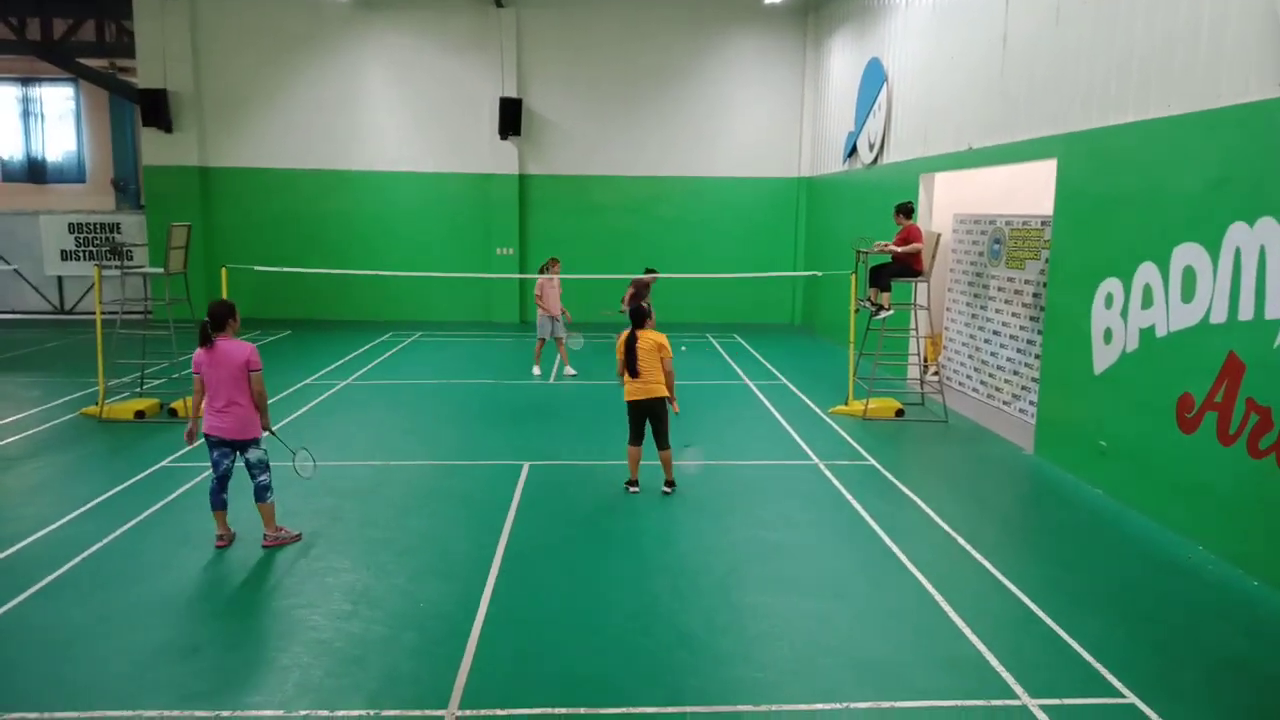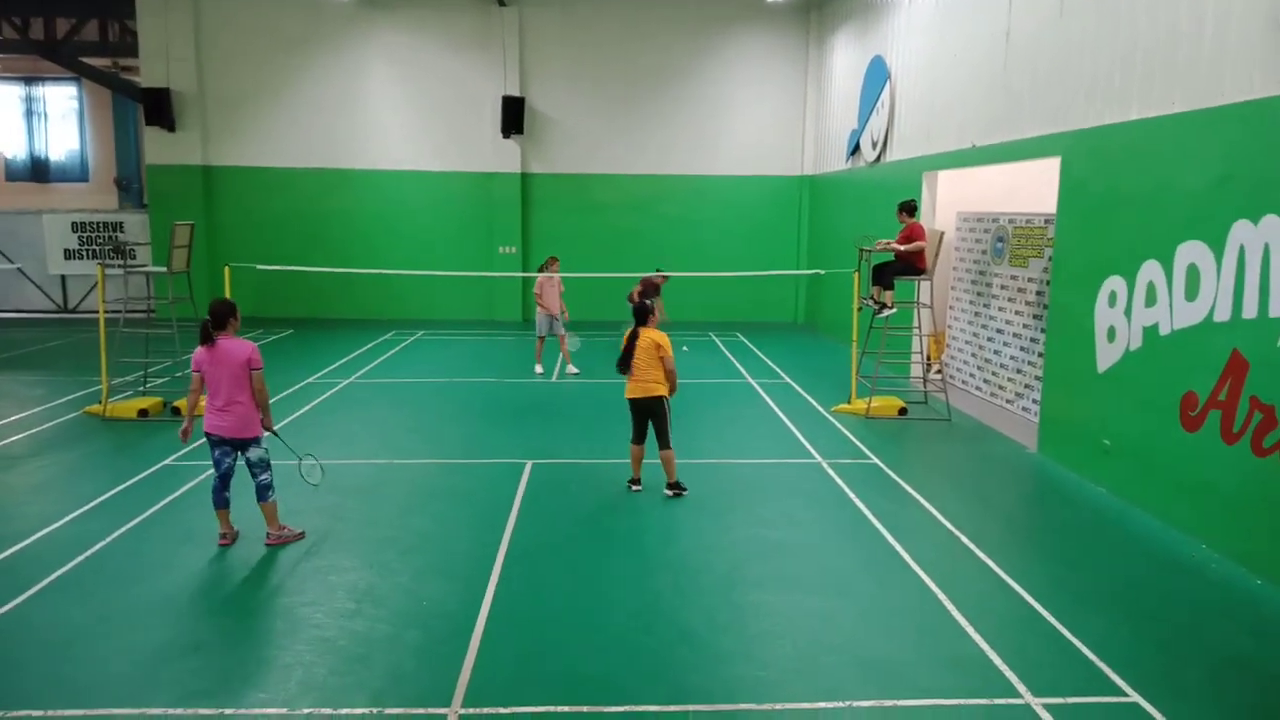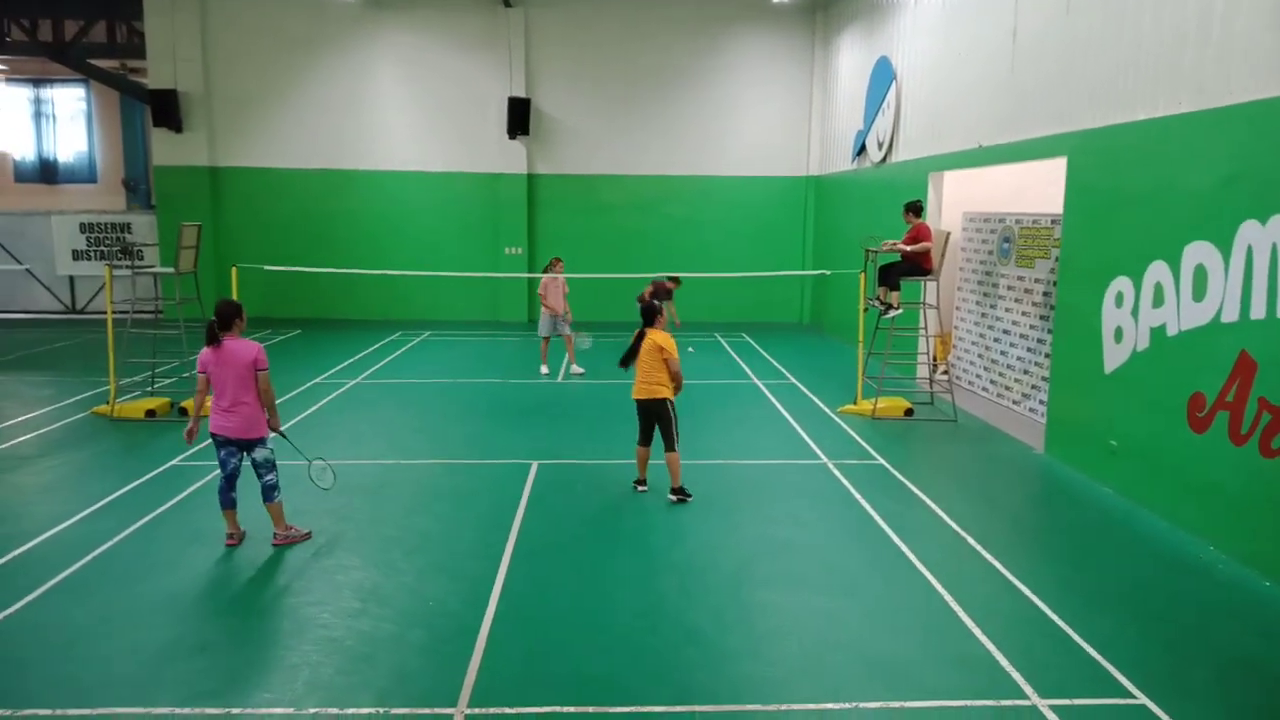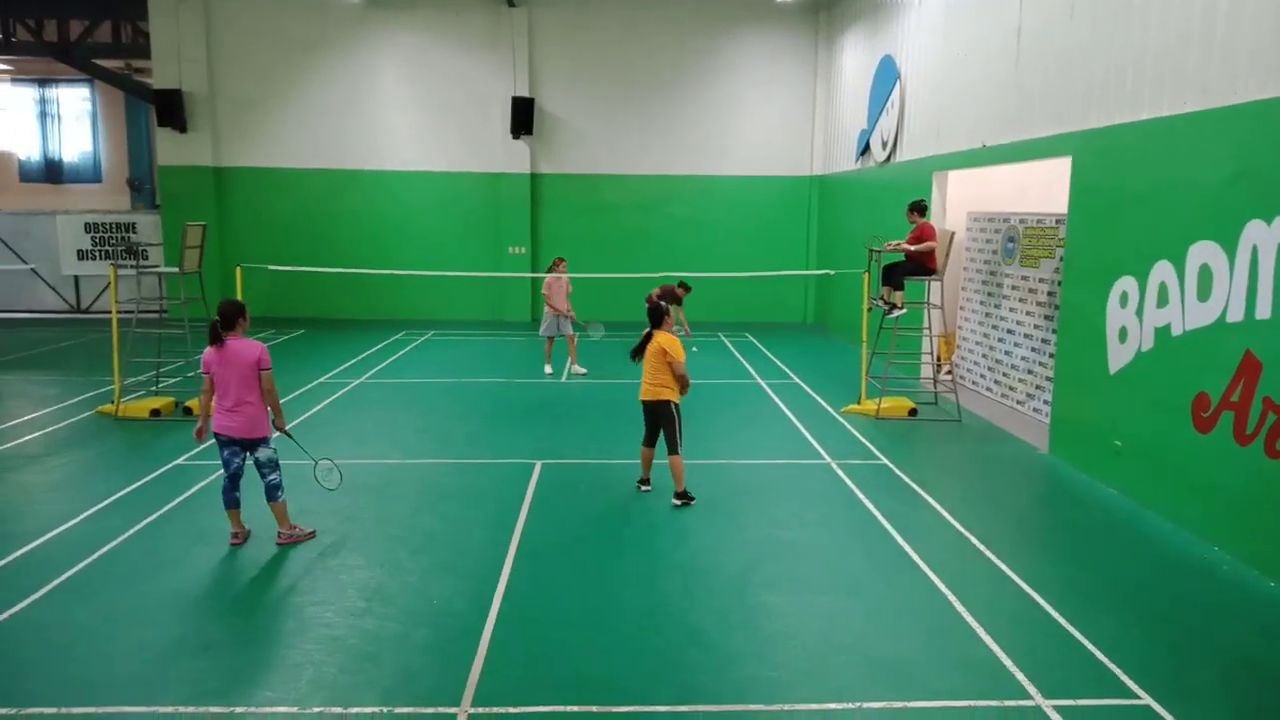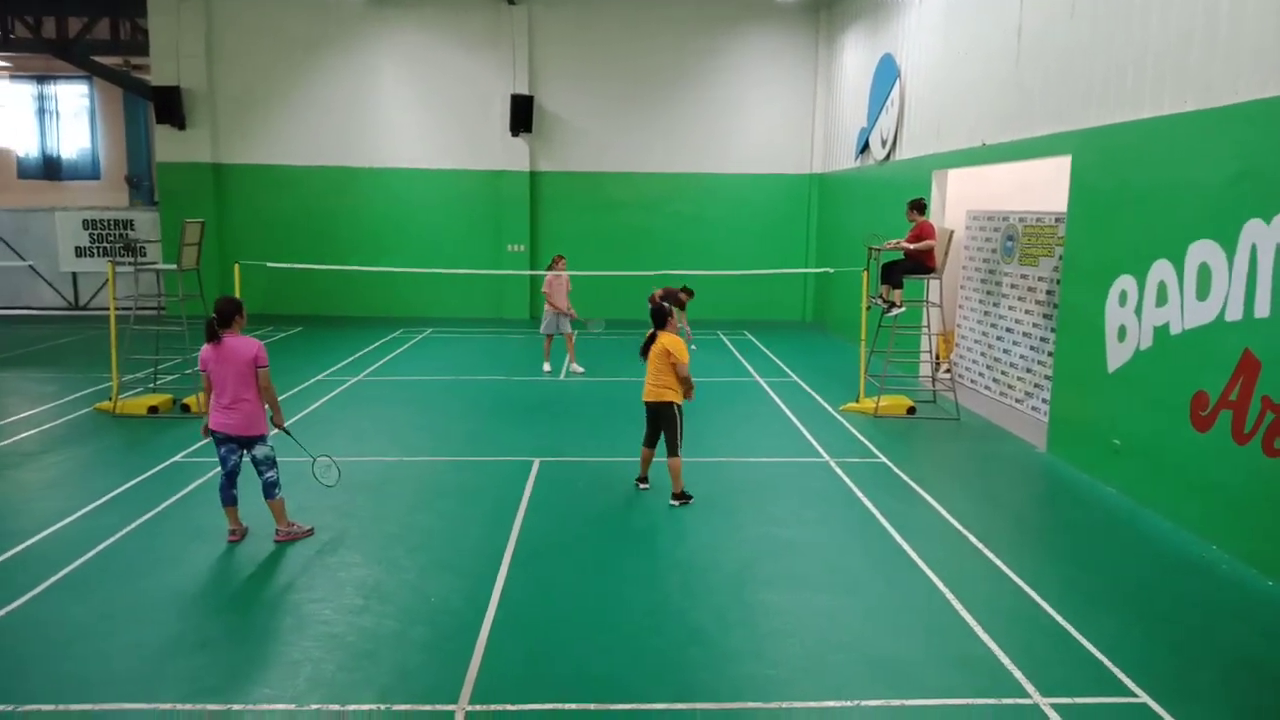
dt=0.1s
person 1, frame 1
left shoulder: (201, 354)
right shoulder: (247, 350)
left elbow: (198, 392)
right elbow: (258, 391)
left wrist: (192, 422)
right wrist: (264, 417)
left hip: (214, 428)
right hip: (246, 428)
left knee: (219, 478)
right knee: (261, 477)
left ankle: (222, 532)
right ankle: (271, 532)
person 1, frame 2
left shoulder: (201, 353)
right shoulder: (248, 349)
left elbow: (194, 390)
right elbow: (259, 389)
left wrist: (188, 420)
right wrist: (267, 416)
left hip: (215, 427)
right hip: (246, 427)
left knee: (222, 477)
right knee: (262, 476)
left ankle: (226, 531)
right ankle: (274, 531)
person 1, frame 3
left shoulder: (206, 353)
right shoulder: (254, 350)
left elbow: (201, 391)
right elbow: (265, 390)
left wrist: (194, 421)
right wrist: (273, 417)
left hip: (221, 427)
right hip: (251, 427)
left knee: (228, 478)
right knee: (268, 477)
left ankle: (232, 531)
right ankle: (281, 531)
person 1, frame 4
left shoulder: (209, 353)
right shoulder: (257, 349)
left elbow: (207, 392)
right elbow: (268, 389)
left wrist: (202, 421)
right wrist: (278, 416)
left hip: (224, 427)
right hip: (254, 427)
left knee: (231, 477)
right knee: (271, 476)
left ankle: (237, 531)
right ankle: (285, 530)
person 1, frame 5
left shoulder: (207, 350)
right shoulder: (254, 347)
left elbow: (207, 389)
right elbow: (265, 387)
left wrist: (207, 418)
right wrist: (277, 413)
left hip: (220, 424)
right hip: (251, 425)
left knee: (228, 475)
right knee: (268, 474)
left ankle: (234, 528)
right ankle: (283, 528)
person 2, frame 1
left shoulder: (624, 338)
right shoulder: (659, 338)
left elbow: (620, 370)
right elbow: (669, 370)
left wrist: (624, 381)
right wrist: (672, 396)
left hip: (633, 397)
right hip: (657, 395)
left knee: (635, 439)
right knee: (662, 440)
left ankle: (633, 481)
right ankle: (669, 482)
person 2, frame 2
left shoulder: (630, 335)
right shoulder: (659, 337)
right elbow: (670, 368)
right wrist: (673, 387)
left hip: (634, 394)
right hip: (655, 394)
left knee: (637, 437)
right knee: (664, 440)
left ankle: (636, 480)
right ankle: (672, 484)
person 2, frame 3
left shoulder: (639, 336)
right shoulder: (664, 338)
right elbow: (675, 370)
right wrist: (679, 386)
left hip: (641, 395)
right hip: (660, 396)
left knee: (644, 439)
right knee: (671, 443)
left ankle: (641, 480)
right ankle: (676, 489)
person 2, frame 4
left shoulder: (648, 336)
right shoulder: (670, 341)
right elbow: (680, 373)
right wrist: (685, 385)
left hip: (647, 396)
right hip: (665, 398)
left knee: (649, 439)
right knee: (674, 446)
left ankle: (644, 480)
right ankle: (680, 493)
person 2, frame 5
left shoulder: (652, 337)
right shoulder: (674, 342)
right elbow: (684, 375)
right wrist: (690, 389)
left hip: (651, 397)
right hip: (668, 399)
left knee: (650, 439)
right knee: (674, 447)
left ankle: (643, 478)
right ankle: (677, 493)
